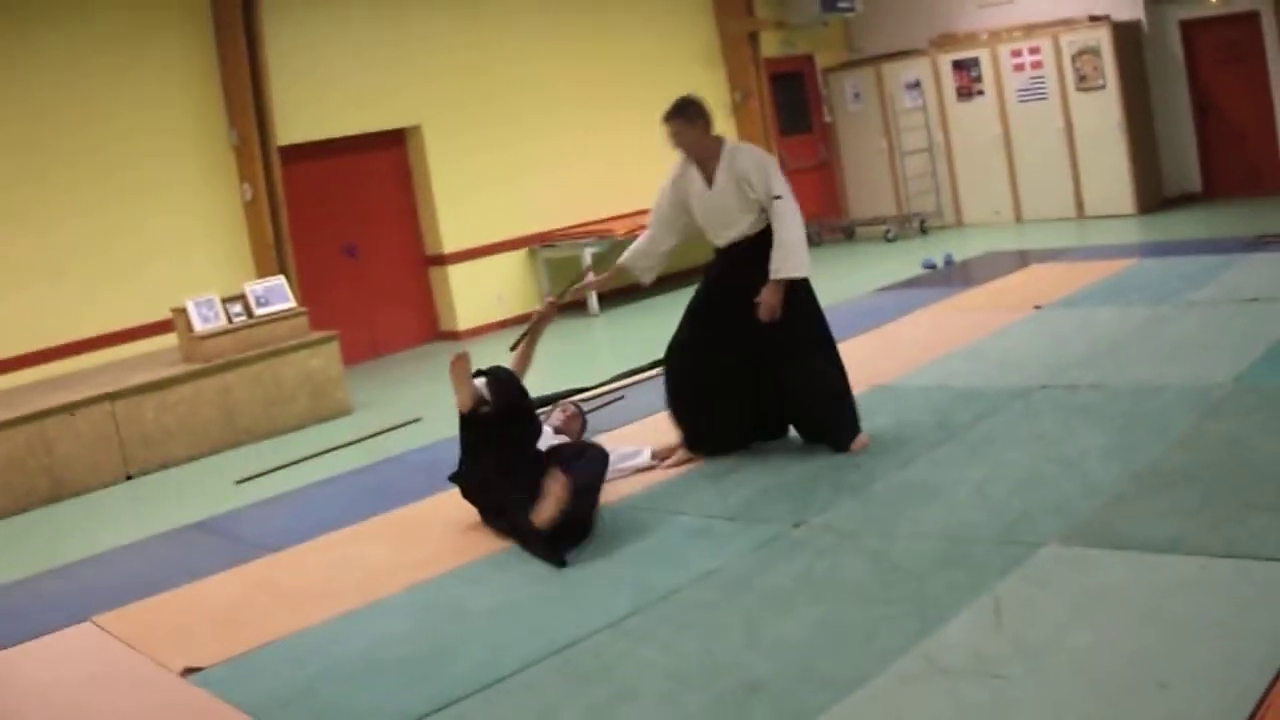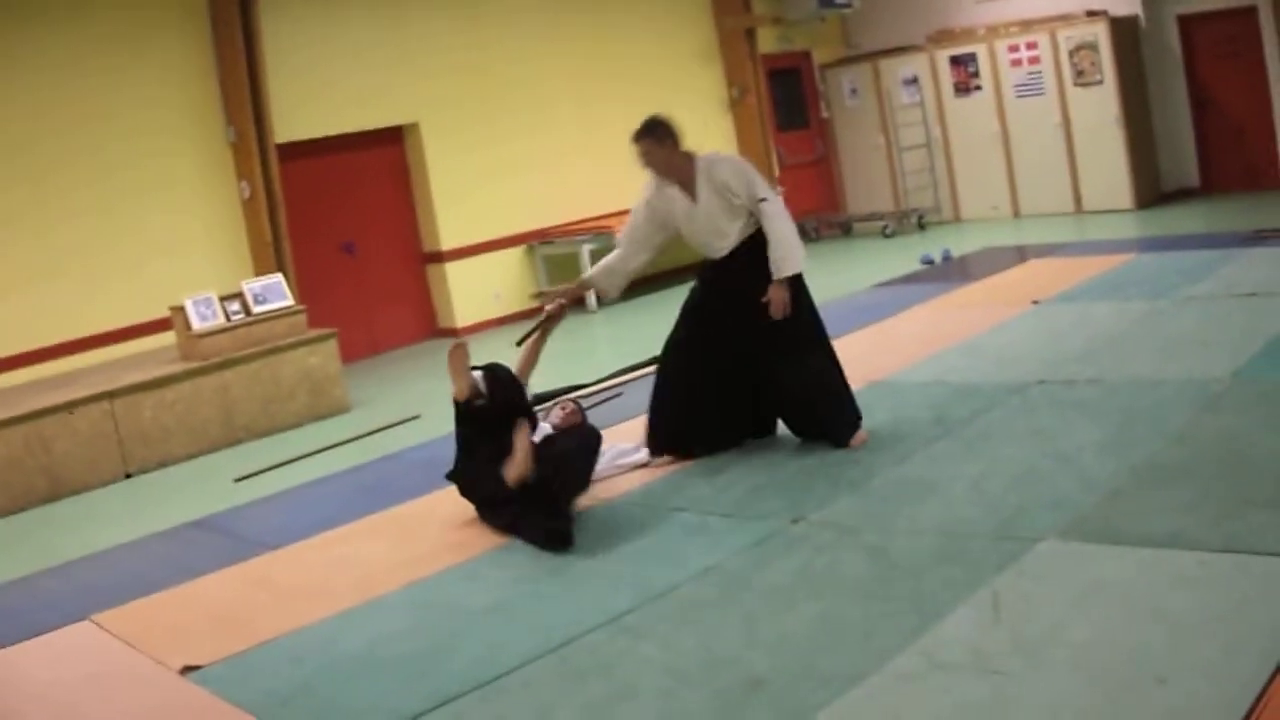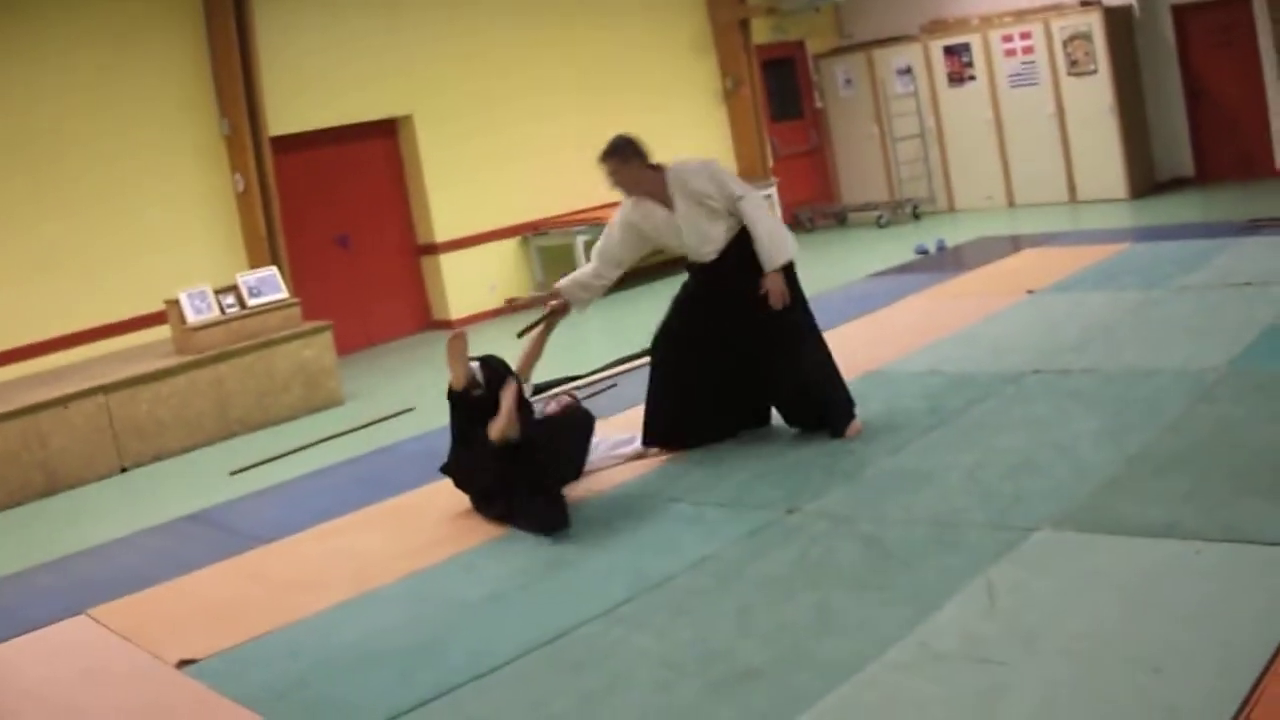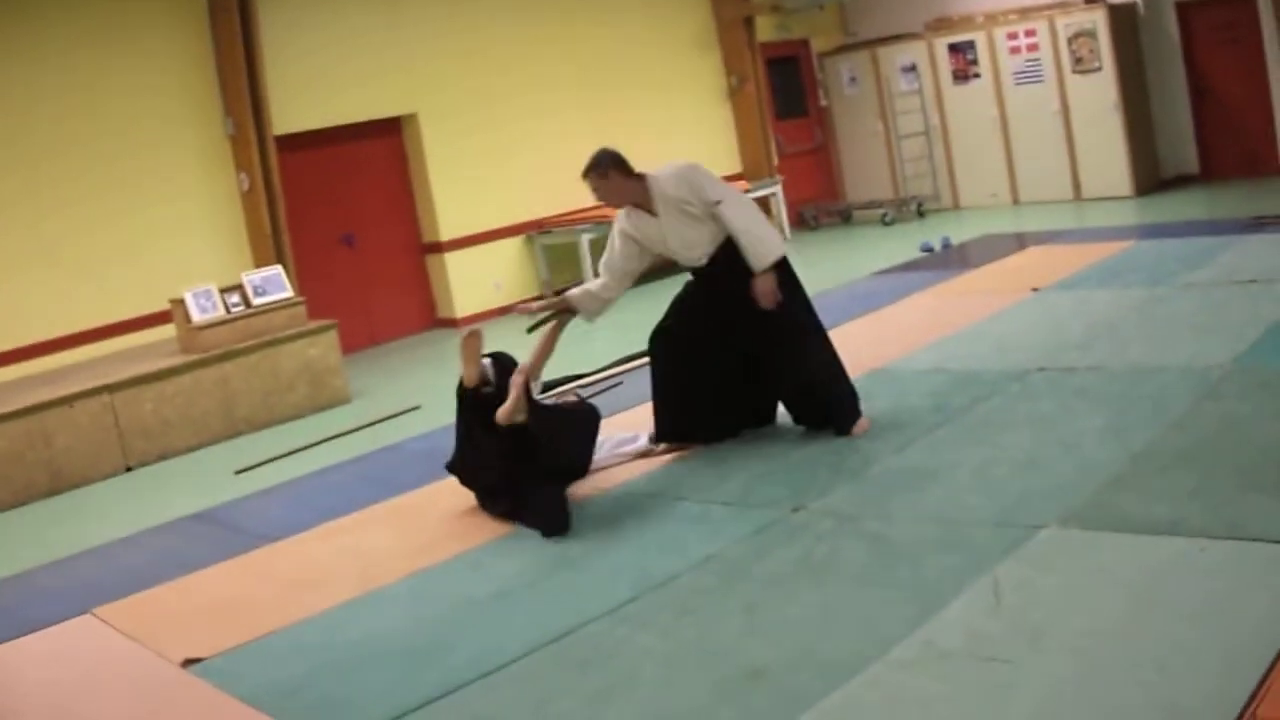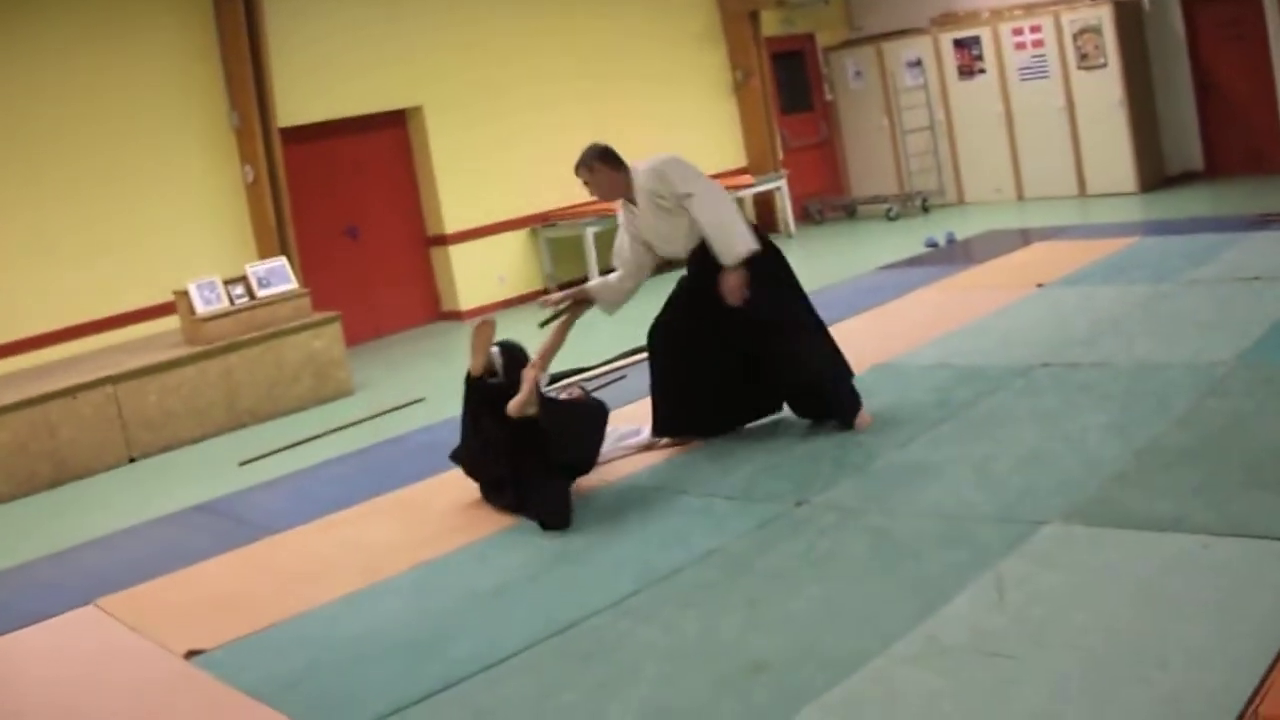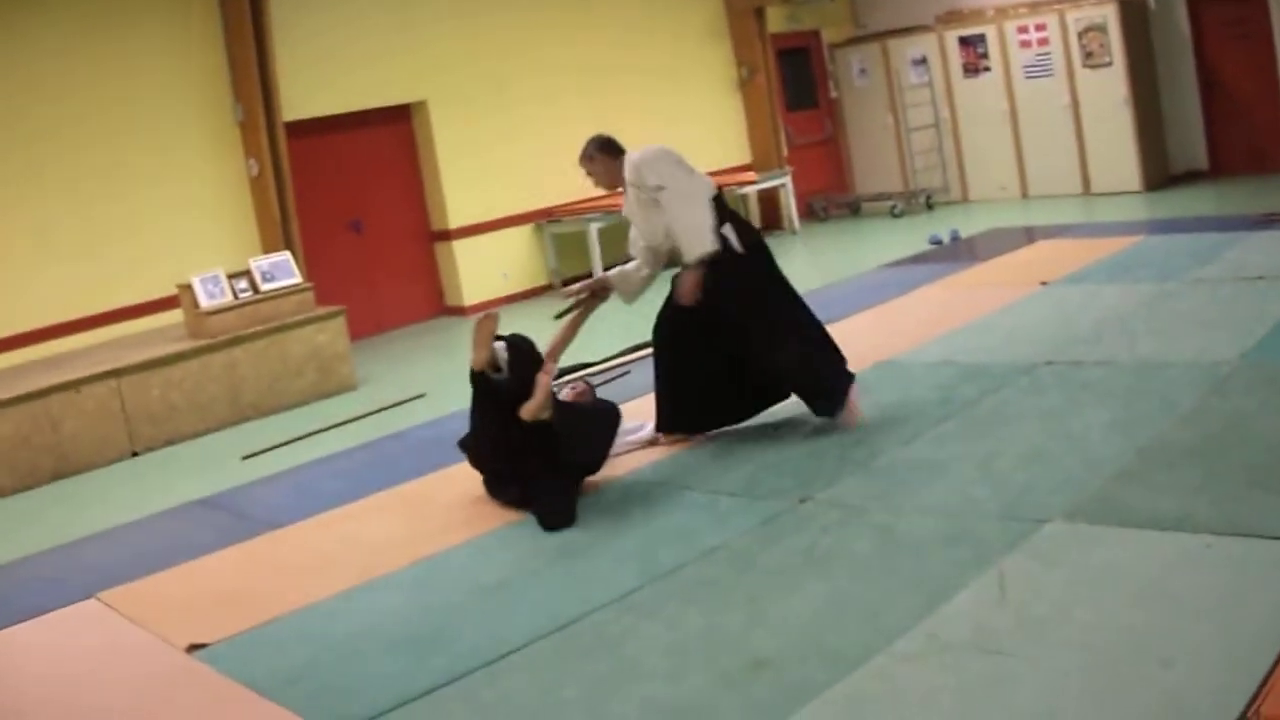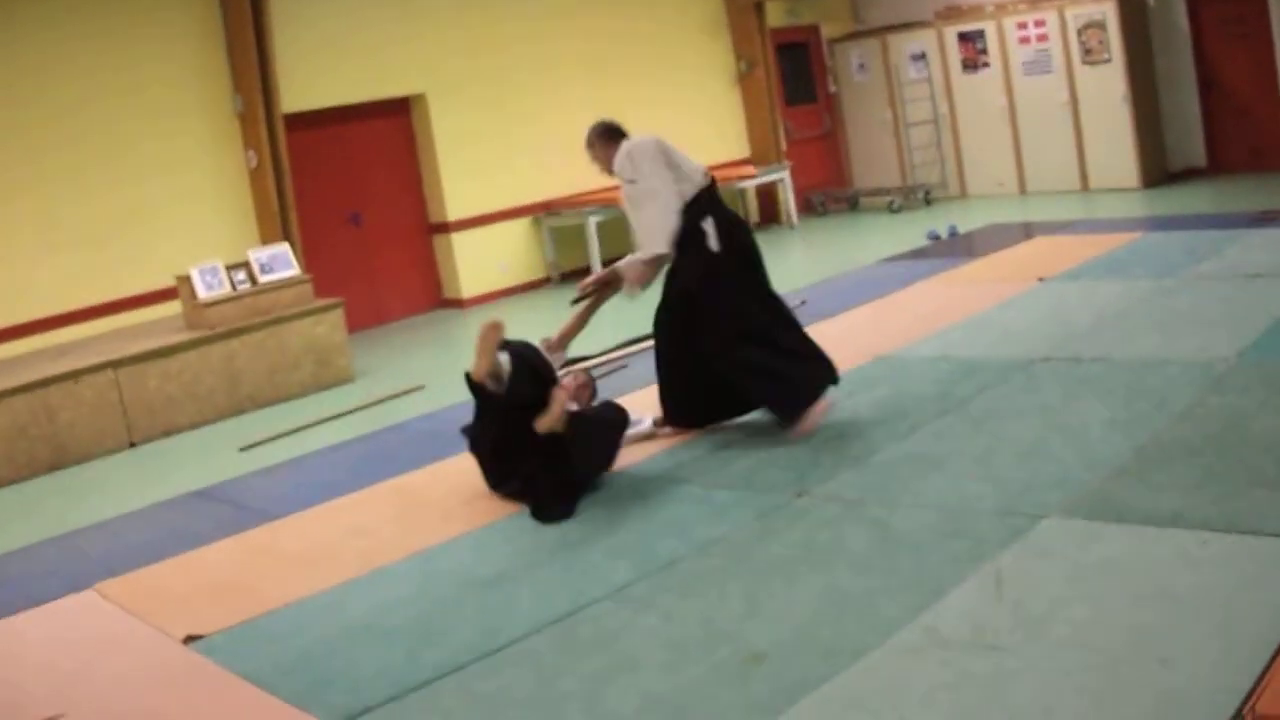
dt=0.1s
person 1, frame 1
left shoulder: (750, 159)
right shoulder: (681, 177)
left elbow: (784, 216)
right elbow: (661, 231)
left wrist: (778, 281)
right wrist: (612, 273)
left hip: (771, 263)
right hip: (728, 269)
left knee: (799, 347)
right knee: (689, 353)
left ankle: (842, 430)
right ankle: (704, 438)
person 1, frame 2
left shoulder: (727, 169)
right shoulder: (656, 197)
left elbow: (774, 215)
right elbow: (631, 248)
left wrist: (782, 279)
right wrist: (581, 285)
left hip: (760, 266)
right hip: (720, 274)
left knee: (796, 345)
right knee: (686, 356)
left ankle: (842, 425)
right ankle: (683, 443)
person 1, frame 3
left shoulder: (698, 173)
right shoulder: (632, 215)
left elbow: (755, 209)
right elbow: (602, 266)
left wrist: (776, 268)
right wrist: (554, 294)
left hip: (753, 262)
right hip: (710, 278)
left knee: (789, 337)
right knee: (676, 347)
left ankle: (838, 415)
right ankle: (683, 433)
person 1, frame 4
left shoulder: (681, 179)
right shoulder: (629, 226)
left elbow: (739, 212)
right elbow: (612, 281)
left wrist: (764, 269)
right wrist: (558, 302)
left hip: (749, 265)
right hip: (709, 279)
left knee: (791, 337)
right knee: (672, 346)
left ankle: (843, 413)
right ankle: (689, 430)
person 1, frame 5
left shoulder: (659, 172)
right shoulder: (627, 215)
left elbow: (713, 204)
right elbow: (630, 273)
left wrist: (734, 265)
right wrist: (582, 293)
left hip: (739, 258)
right hip: (707, 266)
left knee: (784, 328)
right knee: (671, 338)
left ankle: (845, 405)
right ankle: (690, 424)
person 1, frame 6
left shoulder: (643, 162)
right shoulder: (633, 202)
left elbow: (687, 205)
right elbow: (648, 261)
left wrist: (693, 265)
right wrist: (599, 283)
left hip: (727, 246)
right hip: (706, 258)
left knee: (767, 326)
right knee: (675, 333)
left ankle: (836, 392)
right ankle: (691, 420)
person 1, frame 7
left shoulder: (634, 152)
right shoulder: (640, 158)
left elbow: (656, 202)
right elbow: (659, 236)
left wrist: (649, 260)
right wrist: (615, 274)
left hip: (713, 238)
right hip: (705, 240)
left knee: (731, 324)
right knee: (677, 326)
left ankle: (802, 397)
right ankle: (692, 413)
person 2, frame 1
left shoulder: (575, 447)
right shoulder: (533, 430)
left elbow: (634, 457)
right elbow: (514, 376)
right wrist: (536, 328)
left knee: (594, 456)
left ankle: (546, 513)
right ankle: (470, 401)
person 2, frame 2
left shoulder: (567, 445)
right elbow: (519, 378)
right wrist: (546, 327)
right hip: (491, 485)
left knee: (586, 437)
left ankle: (523, 469)
right ankle: (467, 392)
person 2, frame 3
left shoulder: (571, 438)
right shoulder: (526, 416)
left elbow: (624, 446)
right elbow: (521, 372)
right wrist: (549, 322)
left hip: (527, 486)
right hip: (489, 481)
left knee: (579, 418)
left ankle: (510, 430)
right ankle: (464, 380)
person 2, frame 4
left shoulder: (576, 438)
right elbow: (529, 373)
right wrist: (560, 321)
left hip: (533, 484)
right hip: (494, 477)
left knee: (586, 414)
left ankle: (518, 413)
right ankle: (475, 378)
person 2, frame 5
left shoulder: (577, 430)
left elbow: (629, 438)
right elbow: (541, 362)
right wrist: (572, 314)
left hip: (536, 482)
left knee: (596, 410)
left ankle: (529, 407)
right ankle: (482, 367)
person 2, frame 6
left shoulder: (583, 428)
right elbow: (550, 357)
right wrist: (586, 308)
left hip: (541, 478)
left knee: (606, 413)
left ankle: (542, 411)
right ankle: (486, 361)
person 2, frame 7
left shoulder: (585, 418)
right elbow: (555, 346)
right wrist: (597, 298)
left knee: (614, 415)
left ankle: (557, 422)
right ankle: (486, 373)
